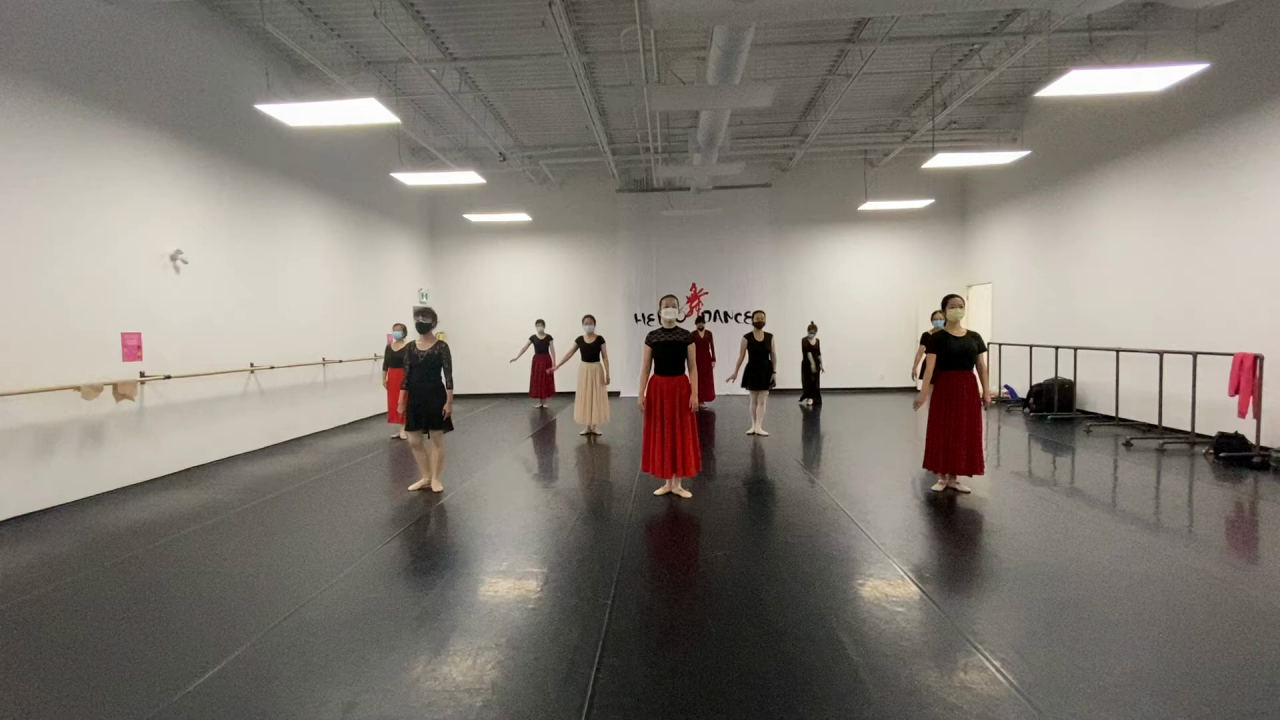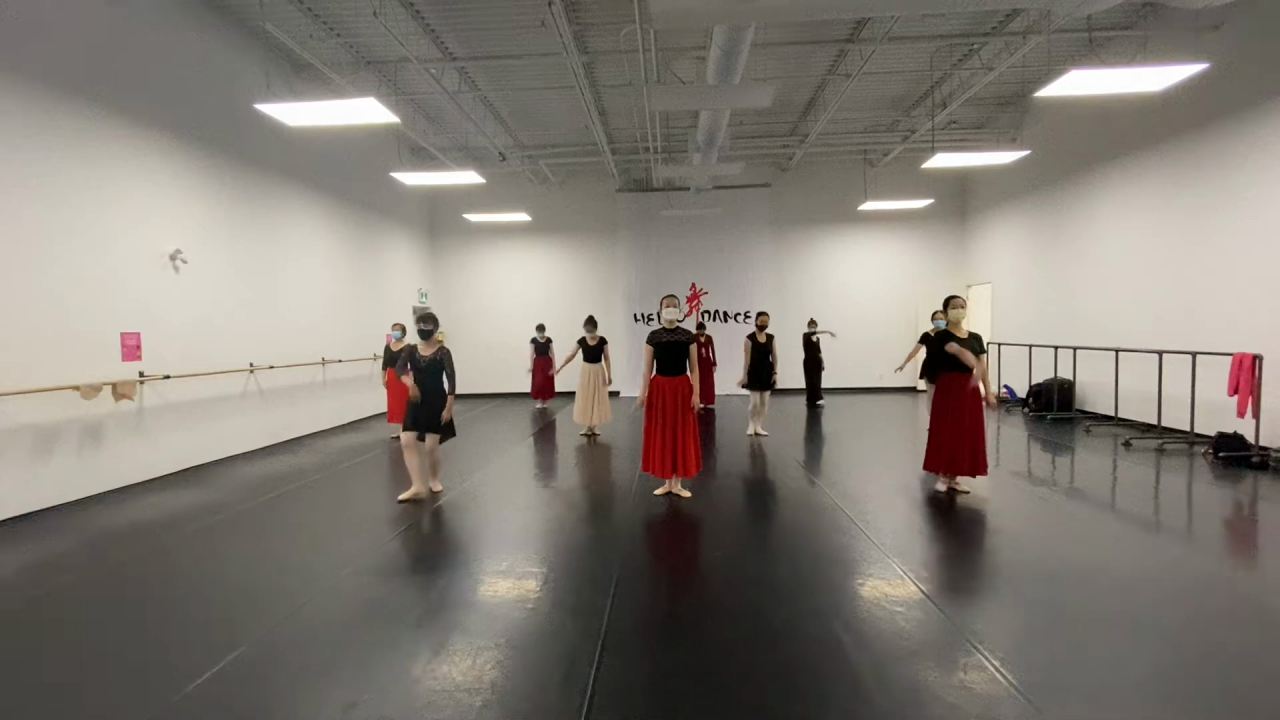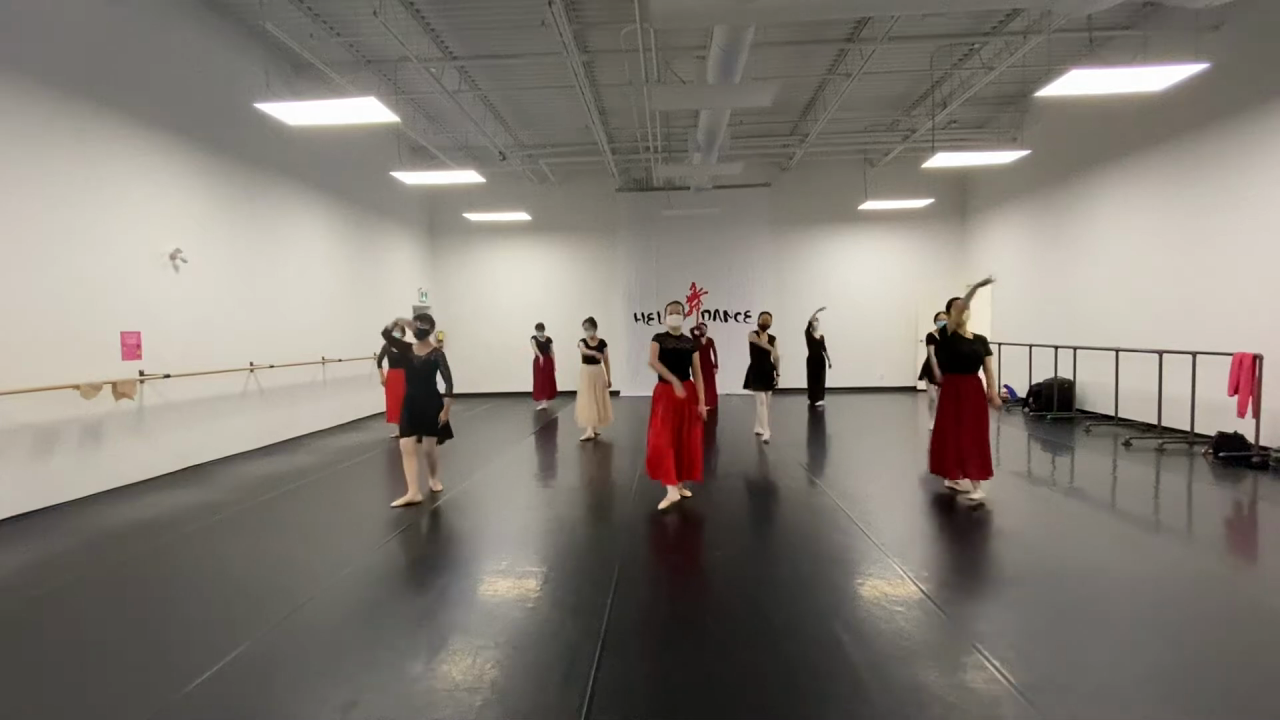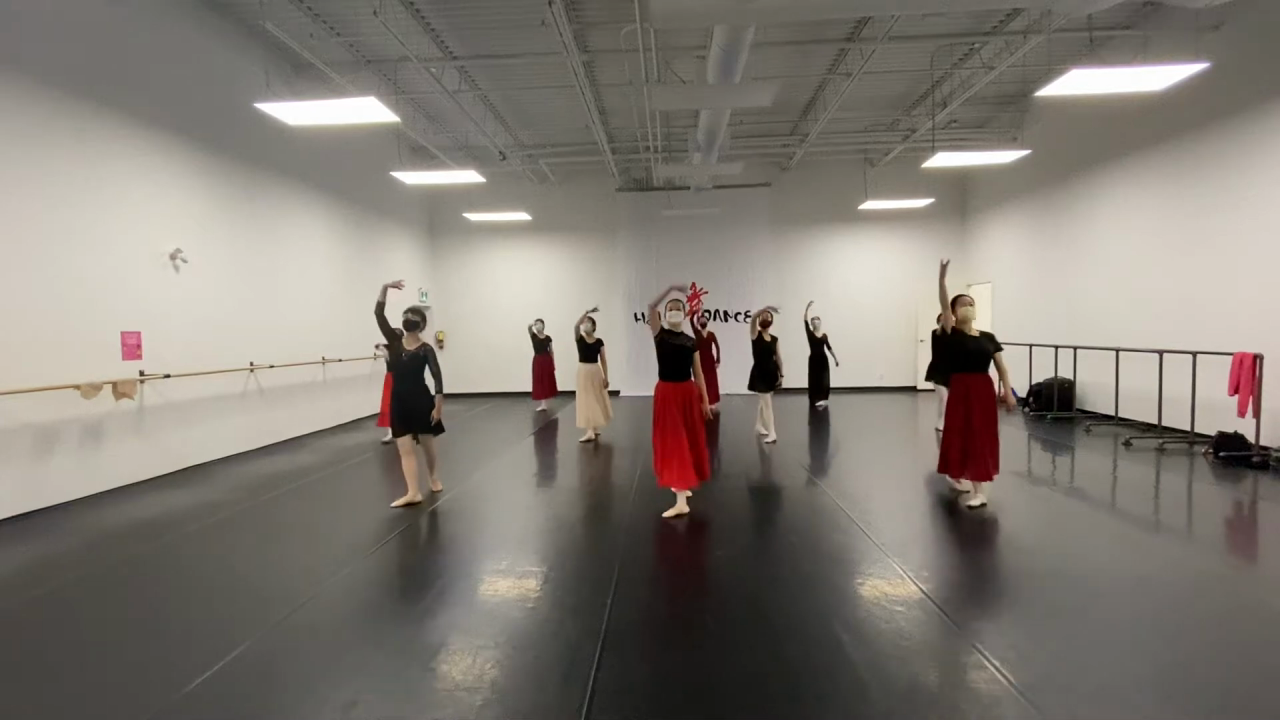
dt=0.3s
person 1, frame 1
left shoulder: (974, 337)
right shoulder: (938, 337)
left elbow: (981, 366)
right elbow: (930, 366)
left wrist: (986, 391)
right wrist: (924, 392)
left hip: (968, 387)
right hip: (945, 386)
left knee: (965, 434)
right knee: (943, 432)
left ankle: (954, 478)
right ankle: (941, 478)
person 1, frame 2
left shoulder: (976, 338)
right shoulder: (942, 336)
left elbow: (983, 366)
right elbow: (959, 351)
left wrist: (988, 391)
right wrist: (974, 365)
left hip: (970, 388)
right hip: (948, 385)
left knee: (967, 434)
right knee: (947, 433)
left ankle: (954, 478)
right ankle: (944, 476)
person 1, frame 3
left shoulder: (981, 340)
right shoulder: (948, 336)
left elbow: (988, 368)
right elbow: (957, 311)
left wrist: (993, 392)
right wrist: (976, 287)
left hip: (975, 390)
right hip: (953, 390)
left knee: (974, 438)
right knee: (956, 437)
left ankle: (953, 479)
right ankle: (976, 487)
person 1, frame 4
left shoulder: (988, 338)
right shoulder: (952, 335)
left elbow: (1001, 365)
right elbow: (944, 306)
left wrist: (1007, 391)
right wrist: (942, 278)
left hip: (985, 390)
right hip: (961, 390)
left knee: (982, 438)
right knee: (963, 436)
left ankle: (959, 478)
right ankle: (978, 491)
person 2, frame 1
left shoulder: (686, 336)
right shoulder: (652, 336)
left elbow: (692, 366)
right elbow: (646, 367)
left wrist: (694, 393)
right wrist: (641, 393)
left hip: (680, 387)
right hip: (658, 387)
left knee: (681, 435)
right knee: (660, 434)
left ankle: (677, 484)
right ankle: (667, 482)
person 2, frame 2
left shoulder: (688, 336)
right shoulder: (654, 336)
left elbow: (694, 367)
right elbow: (648, 367)
left wrist: (696, 392)
right wrist: (643, 393)
left hip: (682, 386)
right hip: (659, 386)
left knee: (682, 435)
right knee: (661, 435)
left ankle: (677, 483)
right ankle: (666, 482)
person 2, frame 3
left shoulder: (690, 343)
right shoulder: (658, 339)
left elbow: (697, 374)
right elbow: (652, 362)
left wrist: (701, 401)
right wrist: (674, 381)
left hip: (688, 393)
right hip: (664, 393)
left knee: (687, 442)
right knee: (662, 442)
left ankle: (679, 484)
right ankle: (671, 490)
person 2, frame 4
left shoulder: (690, 341)
right shoulder: (659, 333)
left elbow: (698, 372)
right elbow: (651, 309)
left wrist: (705, 400)
right wrist: (668, 291)
left hip: (688, 394)
right hip: (666, 393)
left knee: (688, 441)
right knee: (672, 443)
left ankle: (682, 484)
right ankle: (681, 501)
person 3, frame 1
left shoulder: (441, 347)
right shoulder: (411, 348)
left elbow: (448, 375)
right elbow: (406, 376)
left wrist: (449, 401)
right wrist: (401, 402)
left hip: (435, 396)
right hip: (415, 397)
left knee: (436, 441)
right knee: (414, 441)
left ankle: (436, 478)
right ankle: (426, 476)
person 3, frame 2
left shoulder: (442, 352)
right shoulder: (411, 350)
left elbow: (451, 380)
right elbow: (399, 369)
left wrist: (449, 407)
right wrist: (409, 382)
left hip: (436, 402)
right hip: (415, 402)
left knee: (432, 446)
right knee: (407, 443)
left ankle: (434, 479)
right ankle: (418, 486)
person 3, frame 3
left shoulder: (437, 353)
right shoulder: (406, 348)
left elbow: (448, 381)
right elbow: (385, 335)
left wrist: (446, 409)
right wrist: (398, 322)
left hip: (431, 403)
right hip: (410, 404)
left knee: (428, 448)
right knee: (407, 449)
left ankle: (433, 478)
right ankle: (413, 493)
person 3, frame 4
left shoulder: (426, 349)
right shoulder: (394, 341)
left elbow: (437, 378)
right elbow: (379, 314)
left wrist: (438, 406)
right wrist: (385, 288)
left hip: (421, 400)
right hip: (399, 401)
left knee: (427, 443)
right knee: (405, 448)
left ankle: (433, 477)
right ankle: (413, 492)
